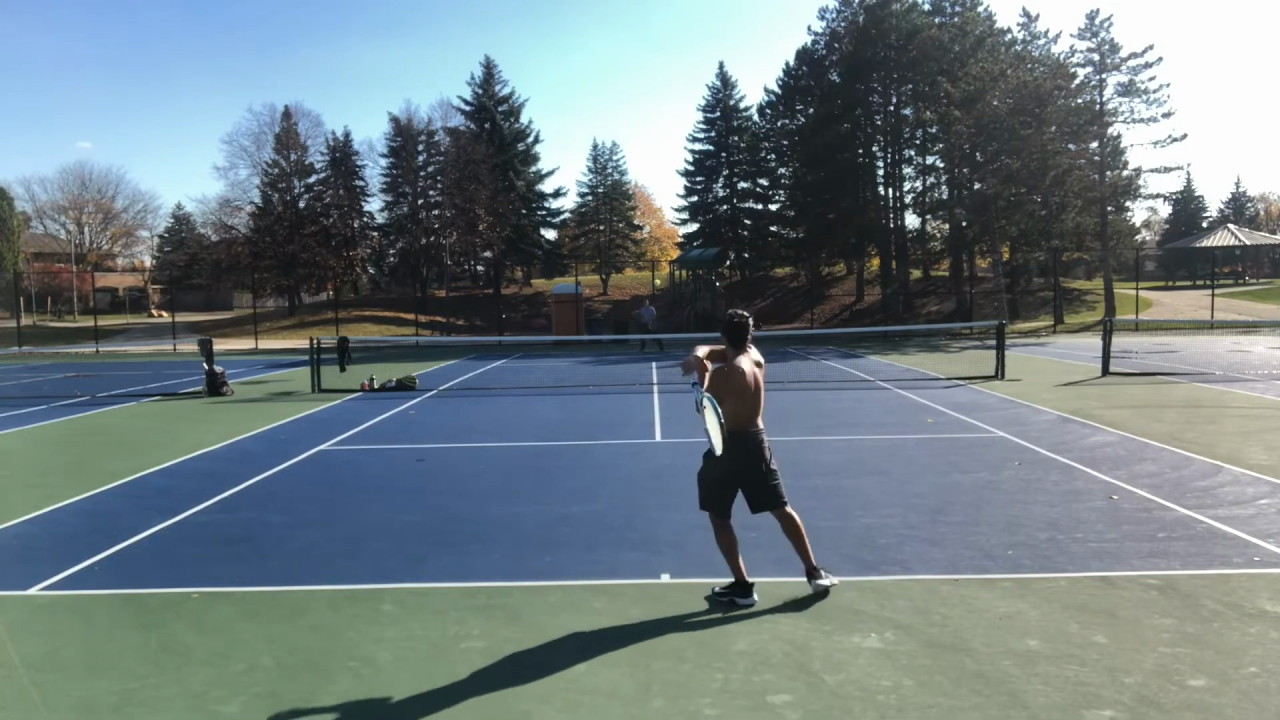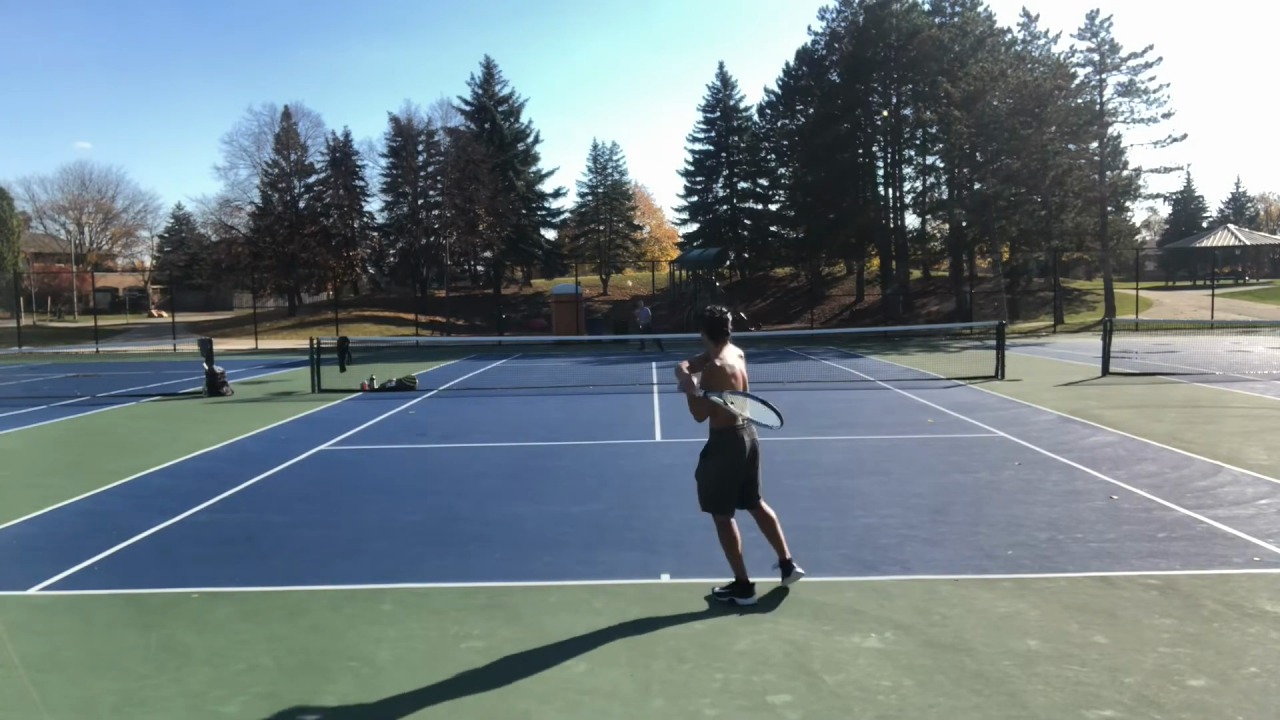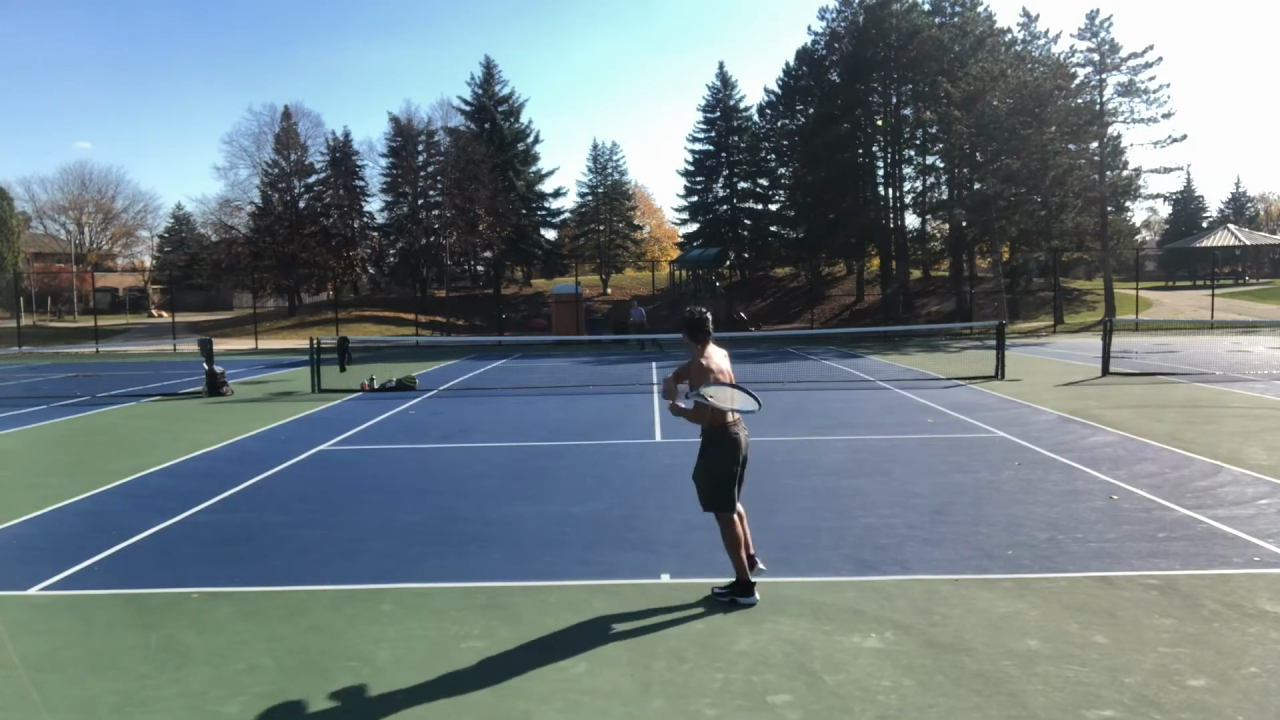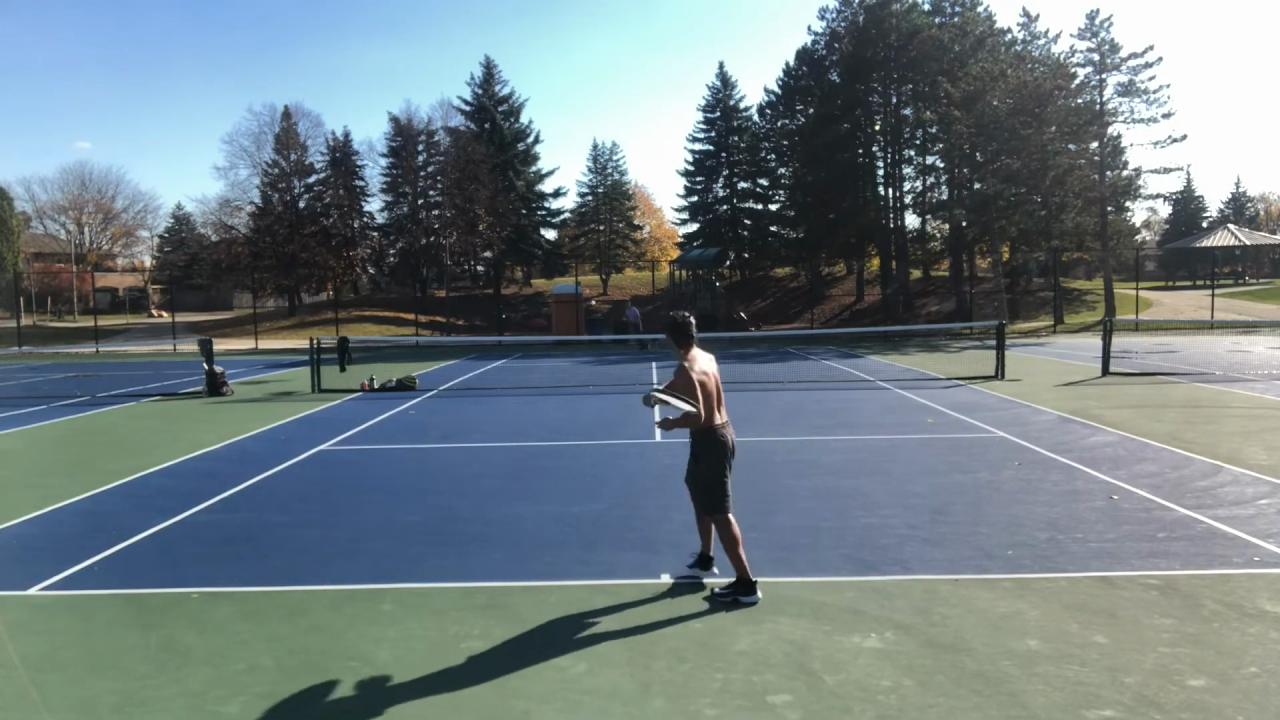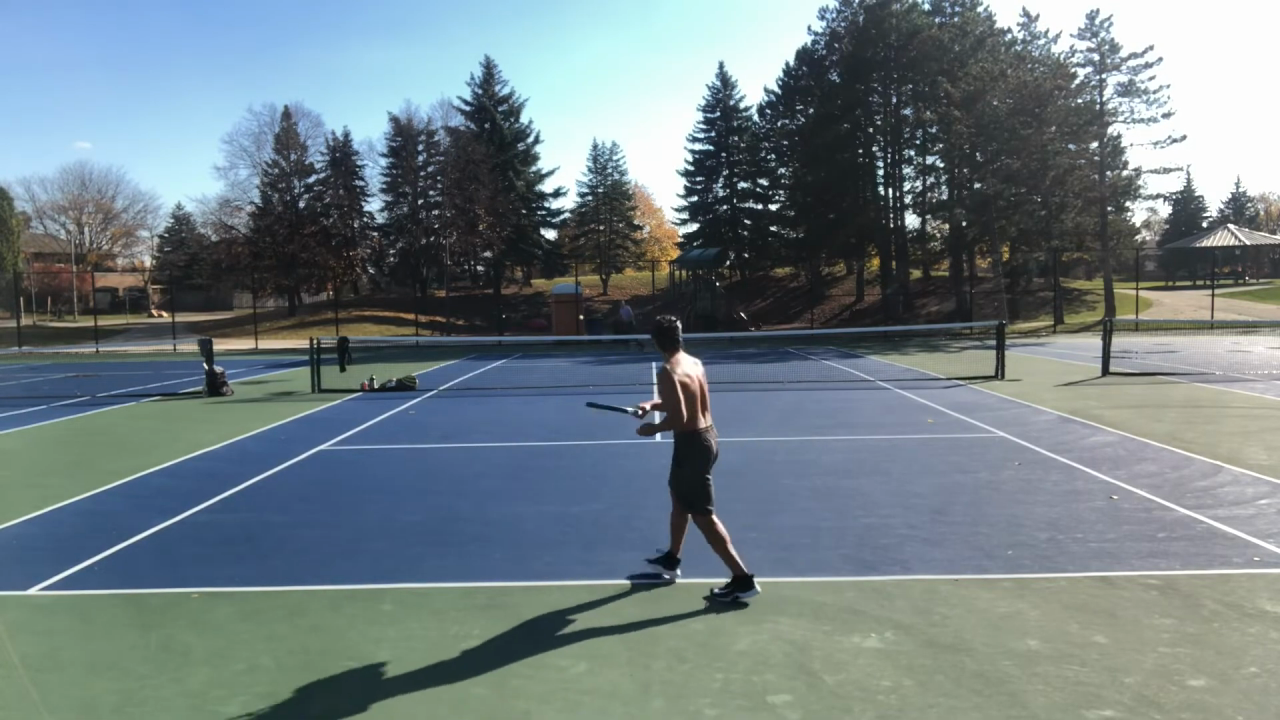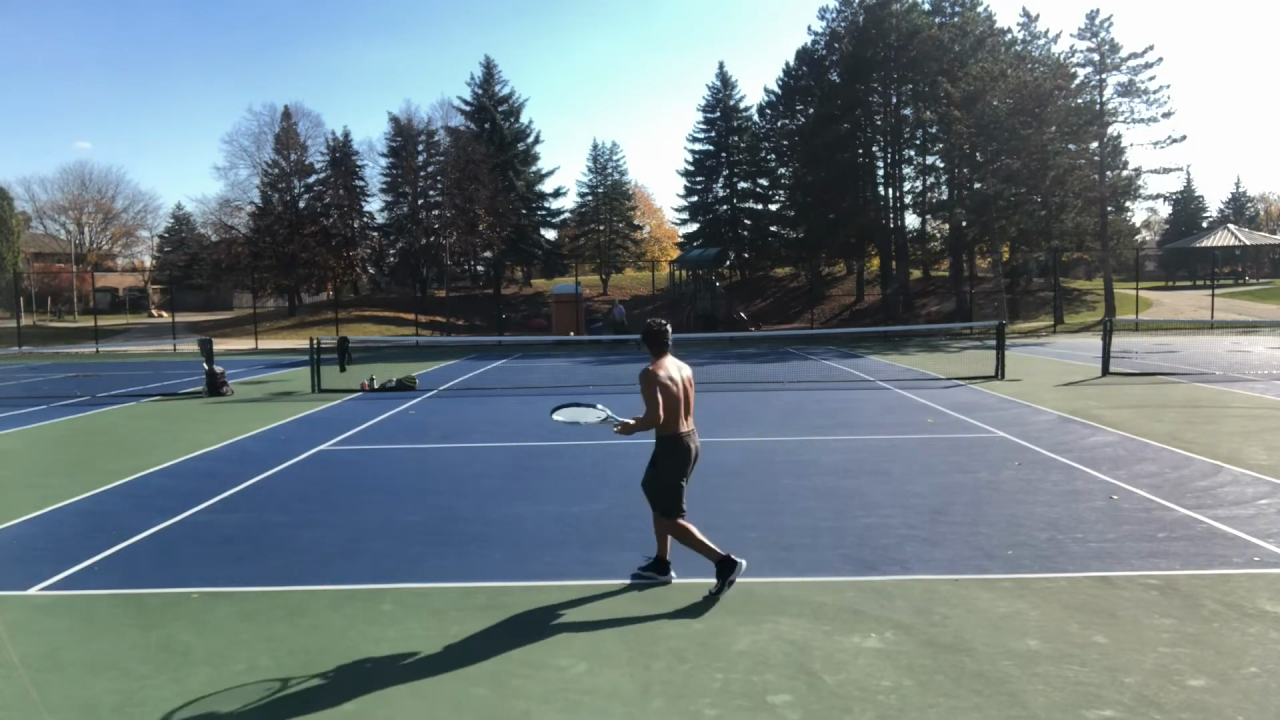
dt=0.1s
person 1, frame 1
left shoulder: (728, 370)
right shoulder: (756, 357)
right elbow: (708, 352)
left wrist: (705, 377)
right wrist: (696, 359)
left hip: (732, 446)
right hip: (757, 442)
left knee: (718, 516)
right knee: (781, 508)
left ankle: (742, 587)
right ankle: (814, 571)
person 1, frame 2
left shoulder: (714, 366)
right shoulder: (736, 353)
left elbow: (700, 415)
right elbow: (689, 364)
left wrist: (690, 389)
right wrist: (686, 374)
left hip: (724, 442)
right hip: (747, 435)
left knee: (722, 515)
right knee: (755, 503)
left ankle: (743, 586)
right ankle: (787, 562)
person 1, frame 3
left shoulder: (701, 365)
right shoulder: (720, 354)
left elbow: (705, 414)
right elbow: (683, 372)
left wrist: (679, 411)
right wrist: (671, 380)
left hip: (720, 440)
right hip: (738, 432)
left knee: (723, 513)
right knee: (731, 503)
left ankle: (745, 585)
right ankle: (750, 557)
person 1, frame 4
left shoulder: (686, 369)
right shoulder: (707, 358)
left elbow: (696, 417)
left wrist: (671, 423)
left hip: (708, 441)
right hip: (725, 434)
left knee: (717, 513)
right knee: (715, 506)
left ankle: (746, 584)
right ankle: (706, 559)
person 1, frame 5
left shoulder: (668, 372)
right shoulder: (694, 363)
left elbow: (678, 418)
left wrist: (655, 429)
right wrist: (652, 405)
left hip: (692, 443)
right hip: (708, 437)
left knee: (703, 515)
right knee: (680, 499)
left ankle: (743, 579)
right ankle: (672, 558)
person 1, frame 6
left shoulder: (650, 374)
right shoulder: (684, 368)
left elbow: (656, 418)
left wrist: (632, 427)
right wrist: (640, 420)
left hip: (671, 447)
right hip: (690, 441)
left knee: (669, 519)
right knee: (660, 501)
left ankle: (725, 562)
right ankle: (661, 564)
